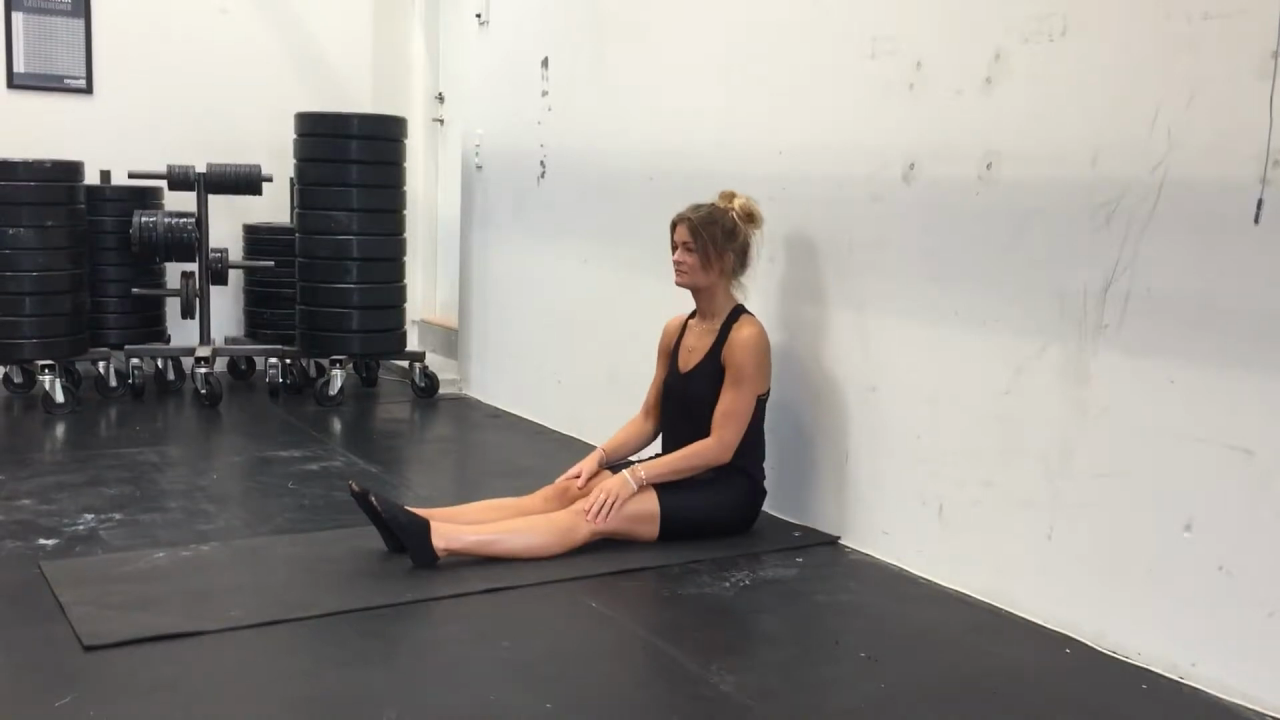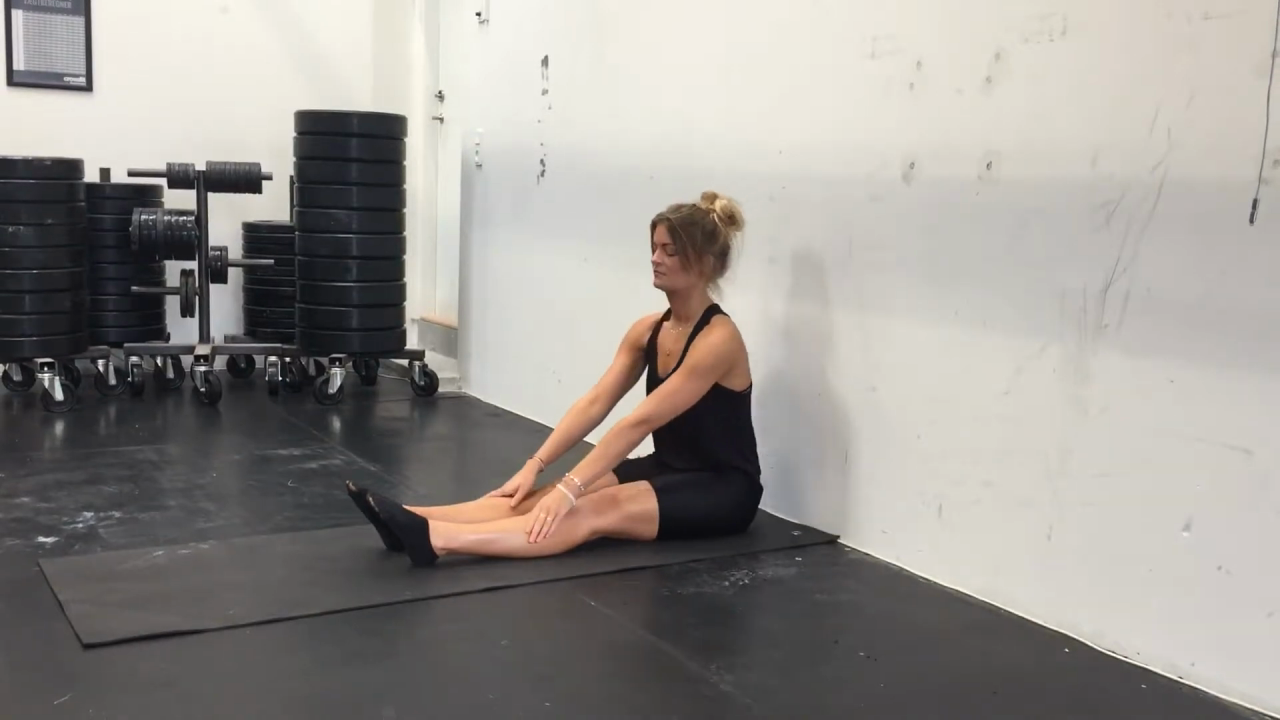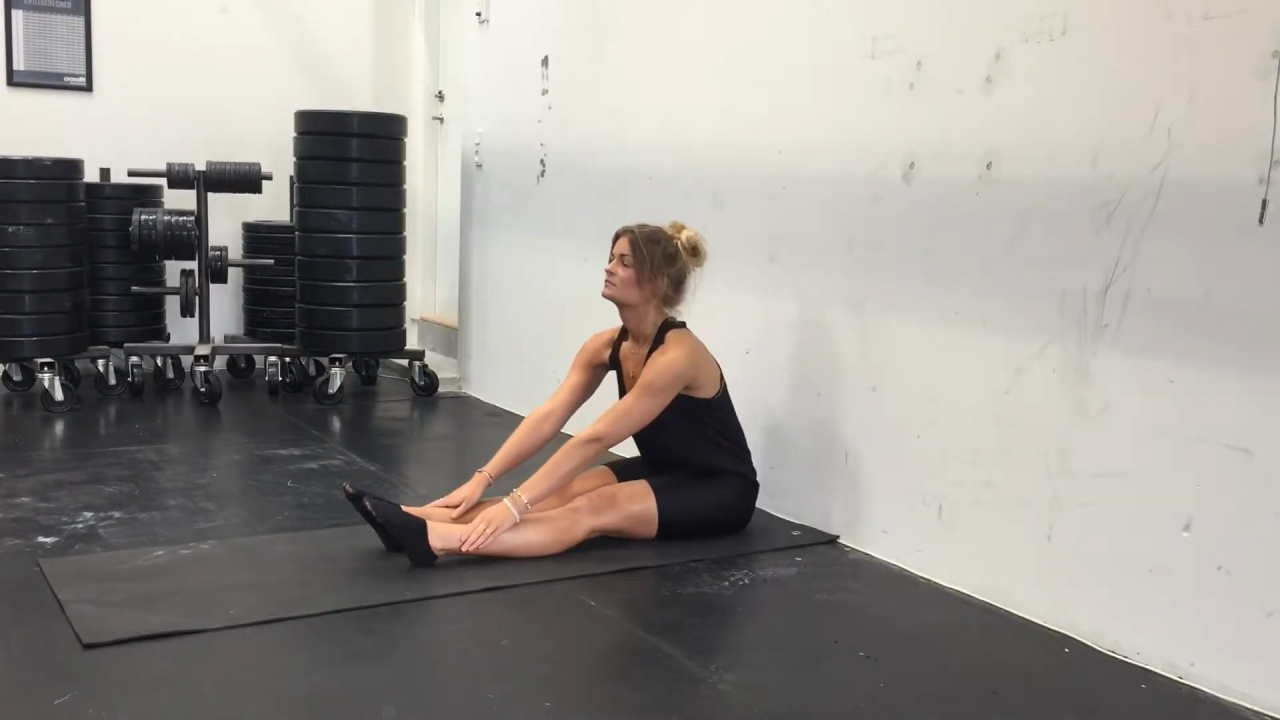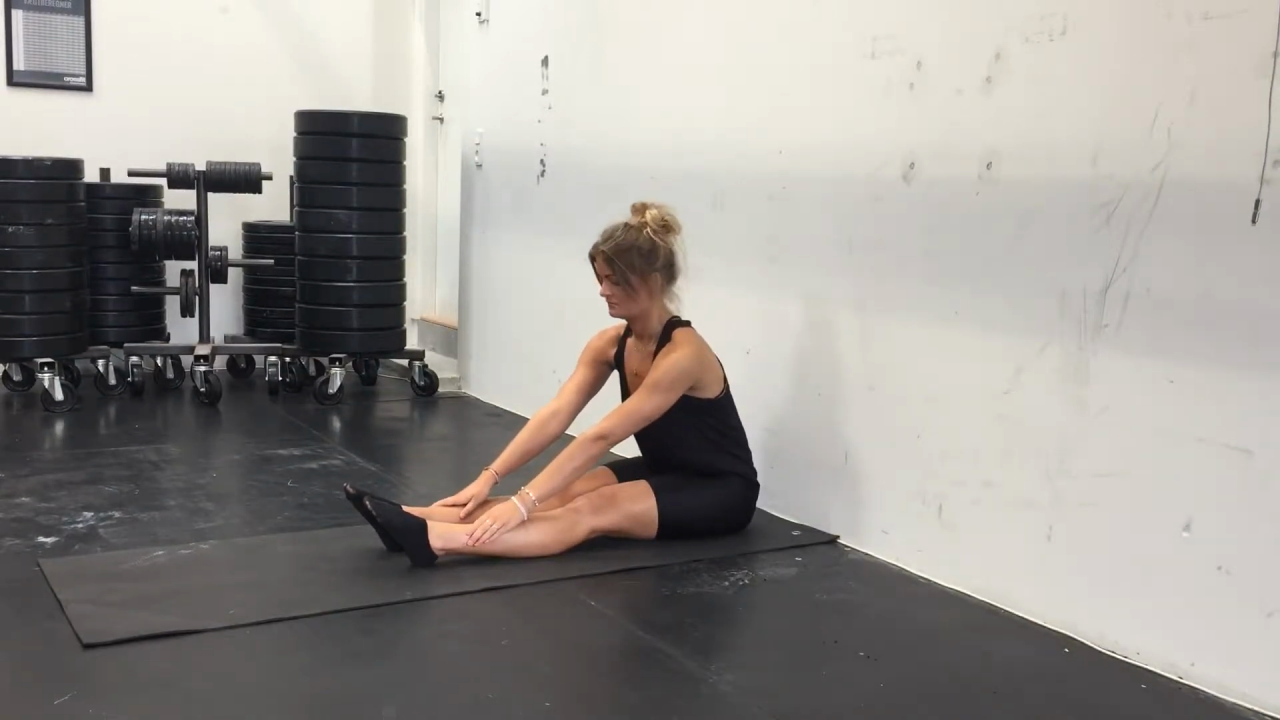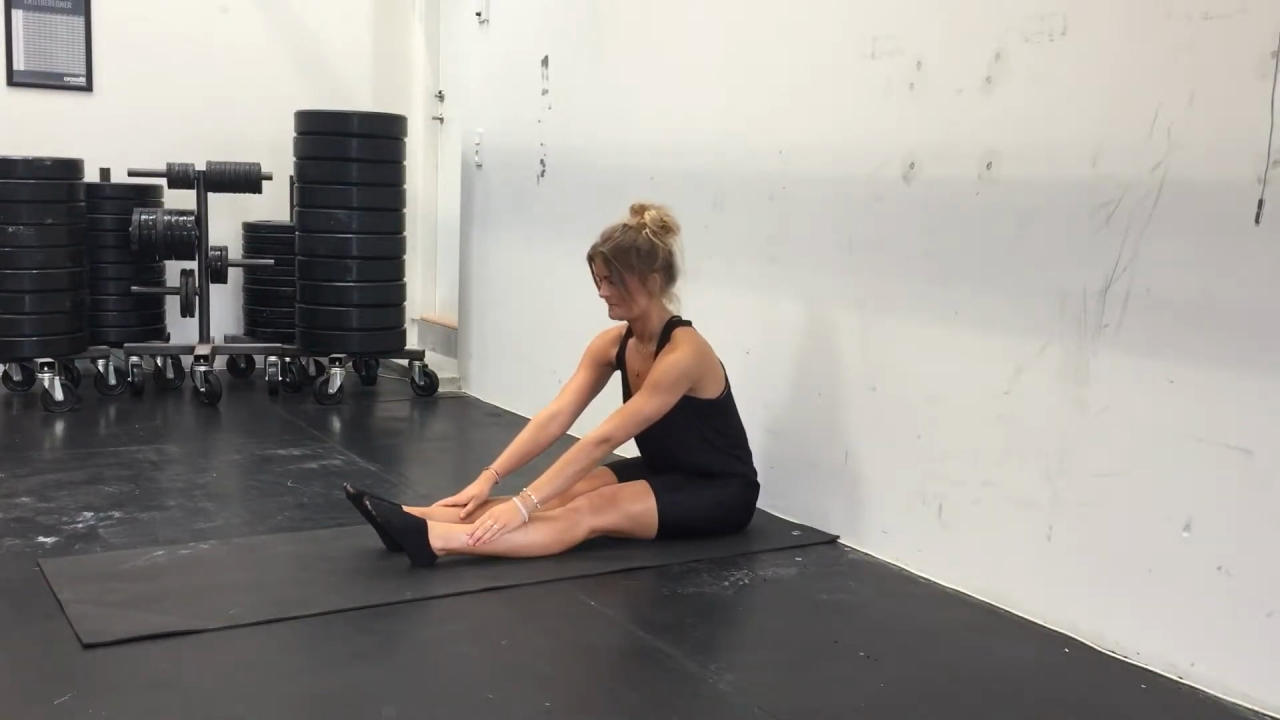
dt=1s
person 1, frame 1
left shoulder: (745, 338)
right shoulder: (676, 330)
left elbow: (720, 446)
right elbow: (649, 420)
left wrist: (633, 477)
right wrist: (598, 456)
left hip: (727, 491)
right hip: (678, 474)
left knee: (595, 515)
right knee: (562, 493)
left ankle: (437, 540)
right ankle: (419, 524)
person 1, frame 2
left shoulder: (718, 339)
right shoulder: (649, 329)
left elbow: (641, 422)
right elbow: (594, 403)
left wrist: (569, 489)
right wrist: (534, 466)
left hip: (724, 490)
right hip: (668, 469)
left knee: (596, 510)
right knee: (549, 498)
left ankle: (435, 539)
right ankle: (415, 521)
person 1, frame 3
left shoulder: (677, 354)
right shoulder: (607, 345)
left elbow: (594, 440)
right elbow: (546, 417)
left wrist: (515, 505)
right wrist: (482, 479)
left hip: (719, 490)
right hip: (662, 470)
left knee: (590, 511)
right knee: (563, 492)
left ankle: (432, 539)
right ankle: (412, 521)
person 1, frame 4
left shoulder: (683, 353)
right shoulder: (611, 343)
left elbow: (601, 437)
right elbow: (554, 416)
left wrist: (523, 502)
right wrist: (489, 478)
left hip: (720, 491)
right hip: (661, 471)
left knee: (589, 512)
right knee: (564, 493)
left ankle: (431, 539)
right ankle: (415, 521)
person 1, frame 5
left shoulder: (684, 352)
right shoulder: (612, 343)
left elbow: (603, 439)
right elbow: (555, 416)
left wrist: (525, 503)
right wrist: (489, 478)
left hip: (720, 491)
right hip: (661, 471)
left knee: (588, 512)
right knee: (563, 494)
left ankle: (430, 539)
right ankle: (415, 522)
